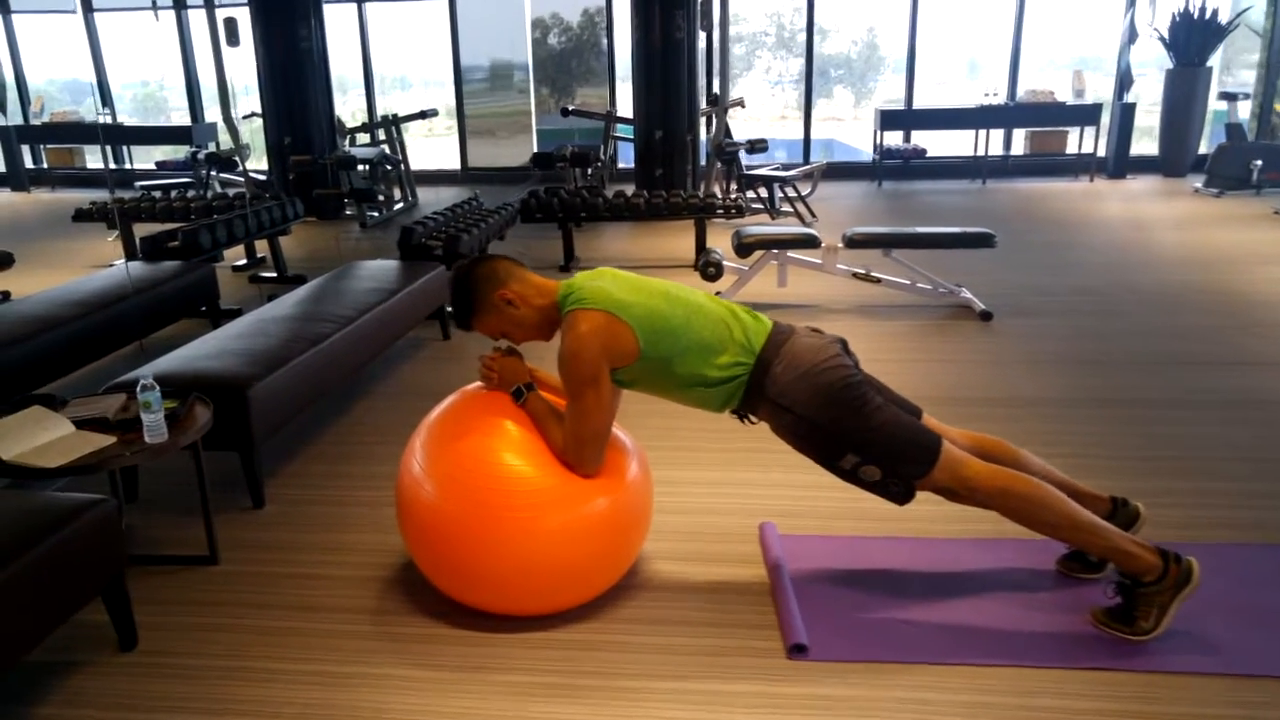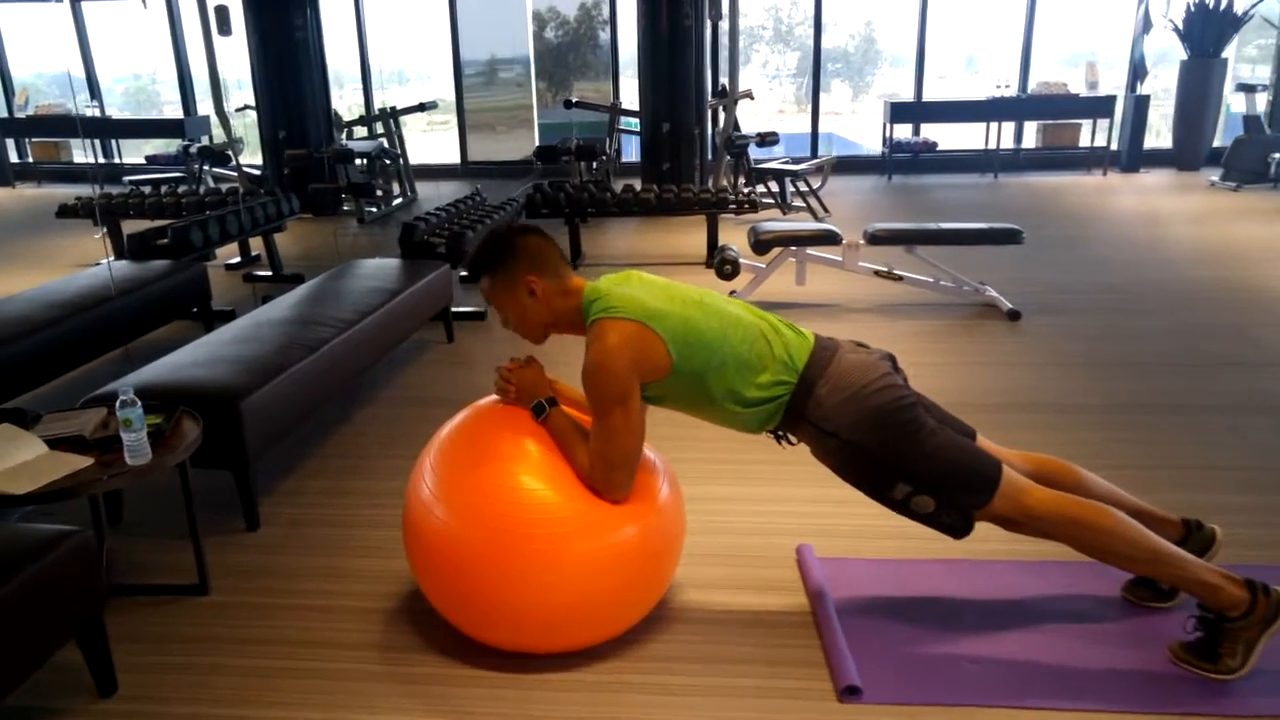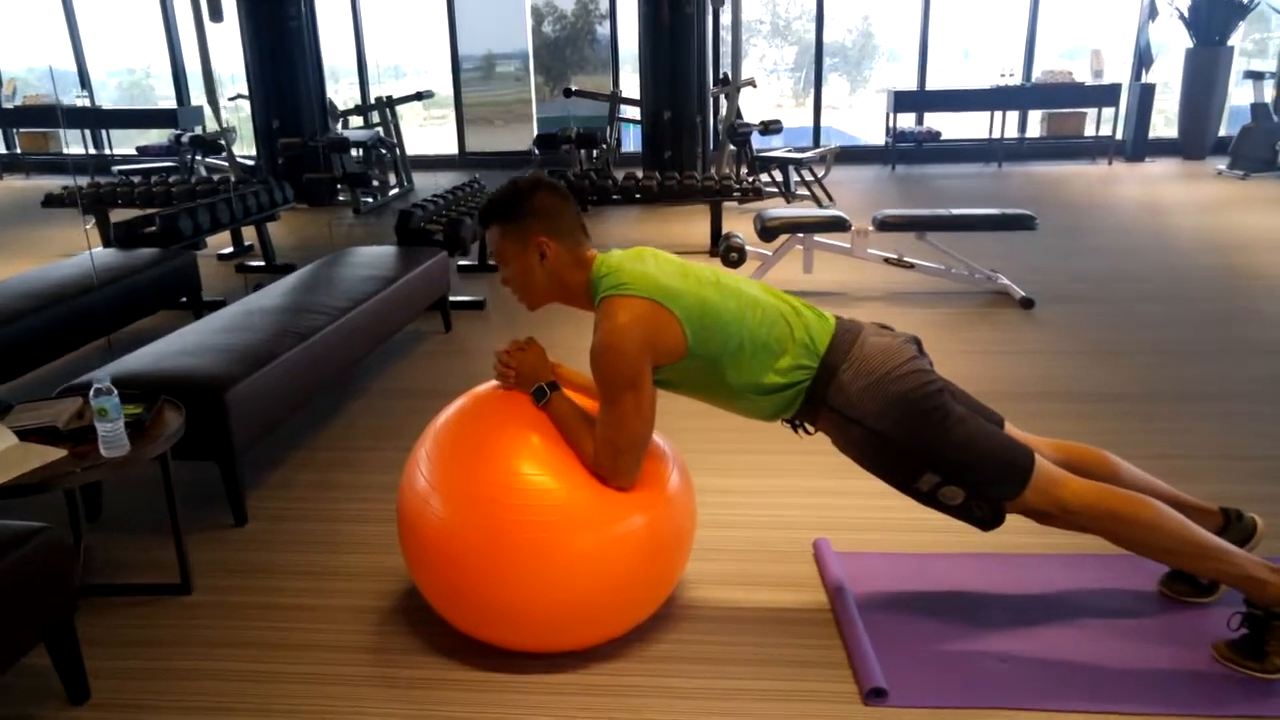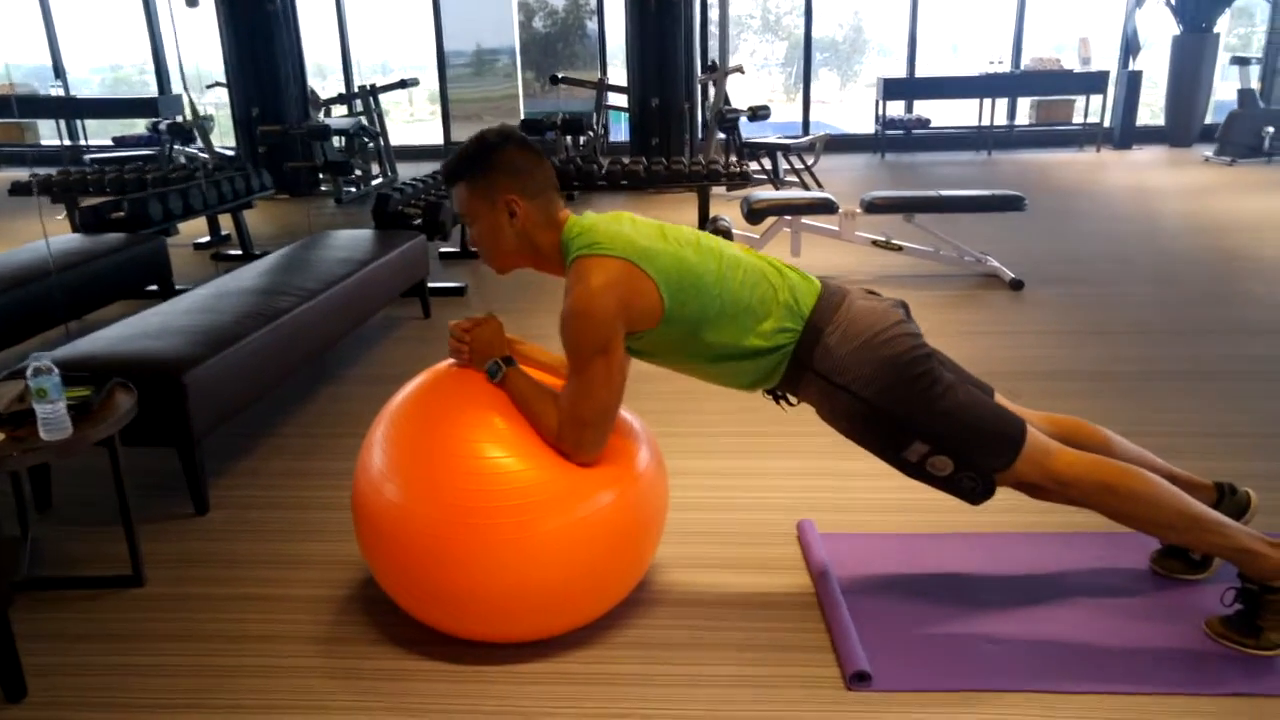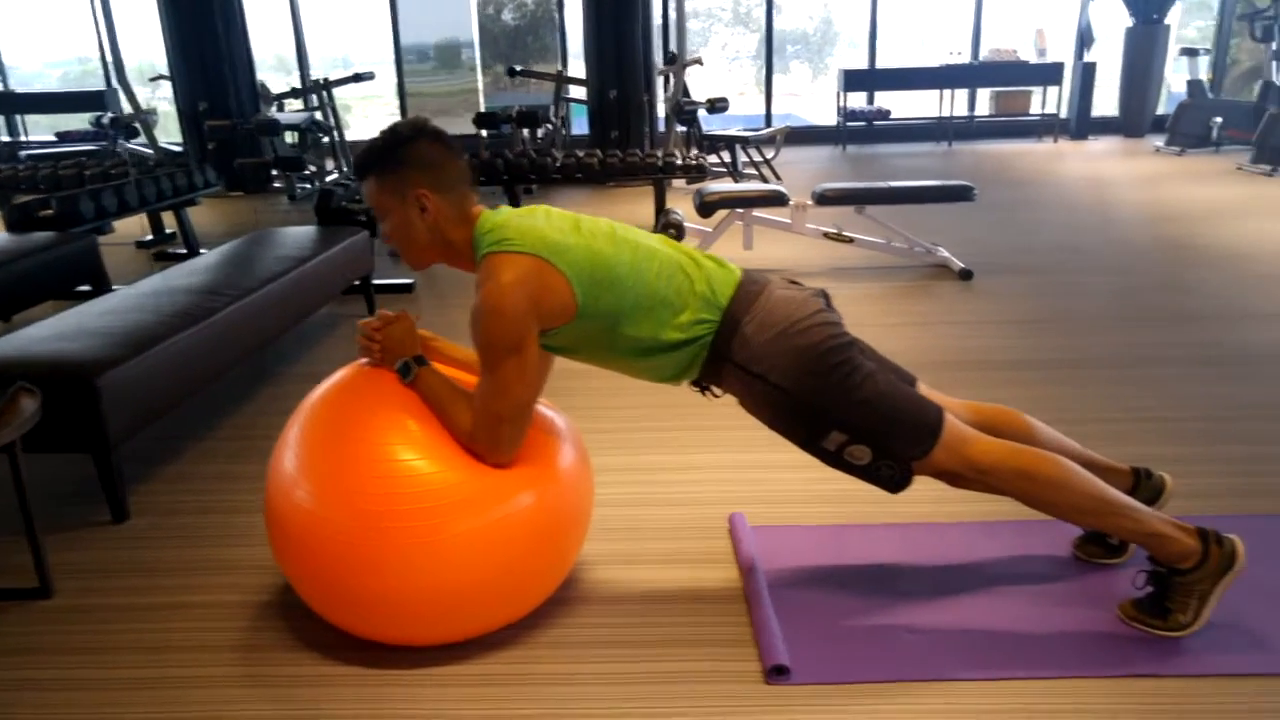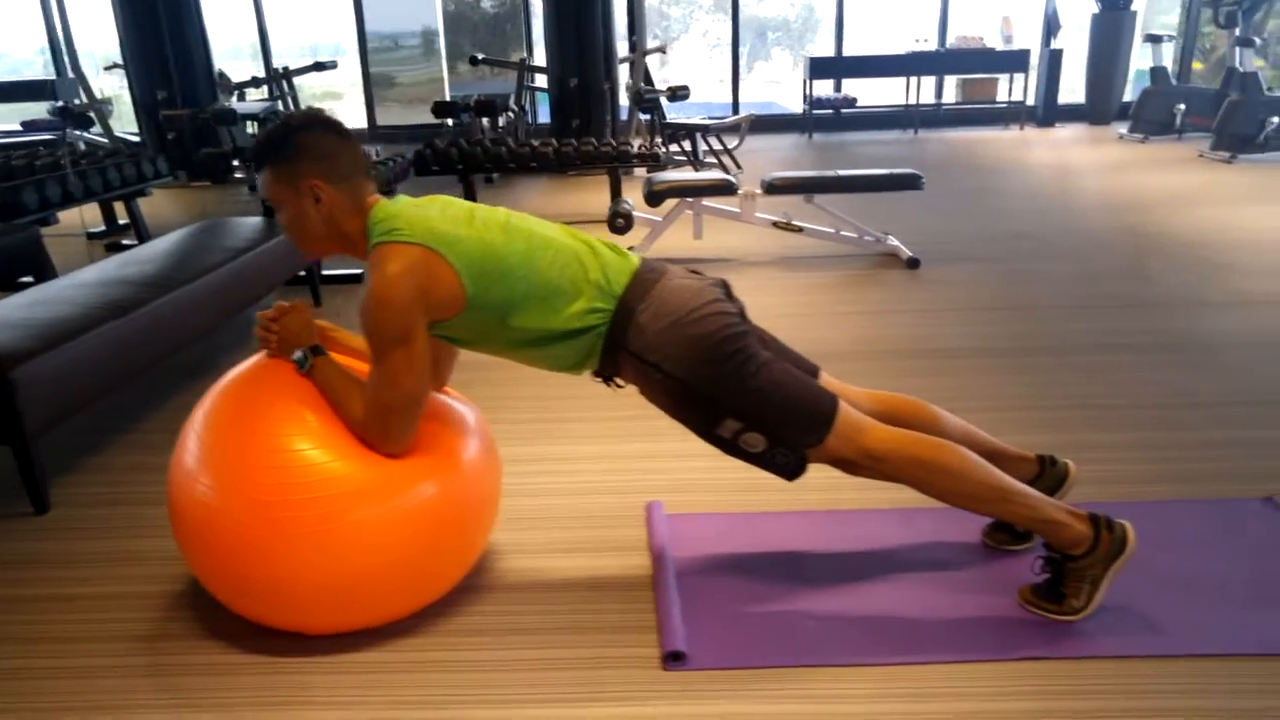
dt=0.4s
person 1, frame 1
left shoulder: (582, 332)
right shoulder: (589, 283)
left elbow: (585, 457)
right elbow: (601, 402)
left wrist: (522, 389)
right wrist: (529, 381)
left hip: (793, 388)
right hip: (796, 355)
left knee: (961, 477)
right knee: (948, 445)
left ankle: (1153, 567)
right ankle: (1105, 510)
person 1, frame 2
left shoulder: (609, 346)
right shoulder: (618, 288)
left elbow: (613, 480)
right elbow: (630, 413)
left wrist: (542, 404)
right wrist: (553, 391)
left hip: (839, 410)
right hip: (839, 370)
left knee: (1022, 503)
right knee: (1008, 467)
right ankle: (1177, 531)
person 1, frame 3
left shoulder: (620, 325)
right shoulder: (627, 266)
left elbow: (619, 468)
right elbow: (635, 398)
left wrist: (544, 389)
right wrist: (555, 376)
left hip: (859, 395)
right hip: (861, 356)
left knee: (1055, 496)
right knee: (1036, 458)
right ankle: (1214, 522)
person 1, frame 4
left shoulder: (593, 289)
right shoulder: (600, 231)
left elbow: (583, 441)
right elbow: (602, 378)
left wrist: (500, 365)
right wrist: (514, 351)
left hip: (845, 359)
right hip: (843, 323)
left knee: (1044, 468)
right knee: (1027, 433)
right ankle: (1206, 496)
person 1, frame 5
left shoulder: (504, 284)
right shoulder: (517, 226)
left elbow: (498, 442)
right elbow: (522, 376)
left wrist: (409, 365)
right wrist: (425, 347)
left hip: (766, 349)
right hip: (764, 311)
left knee: (964, 455)
right knee: (948, 420)
left ankle: (1189, 550)
right ankle: (1124, 483)
person 1, frame 6
left shoulder: (395, 275)
right shoulder: (415, 216)
left elbow: (392, 433)
right elbow: (431, 369)
left wrist: (308, 357)
right wrist: (329, 338)
left hip: (662, 337)
right hip: (665, 297)
left knee: (862, 445)
right knee: (850, 408)
left ankle: (1081, 535)
right ankle: (1032, 470)
